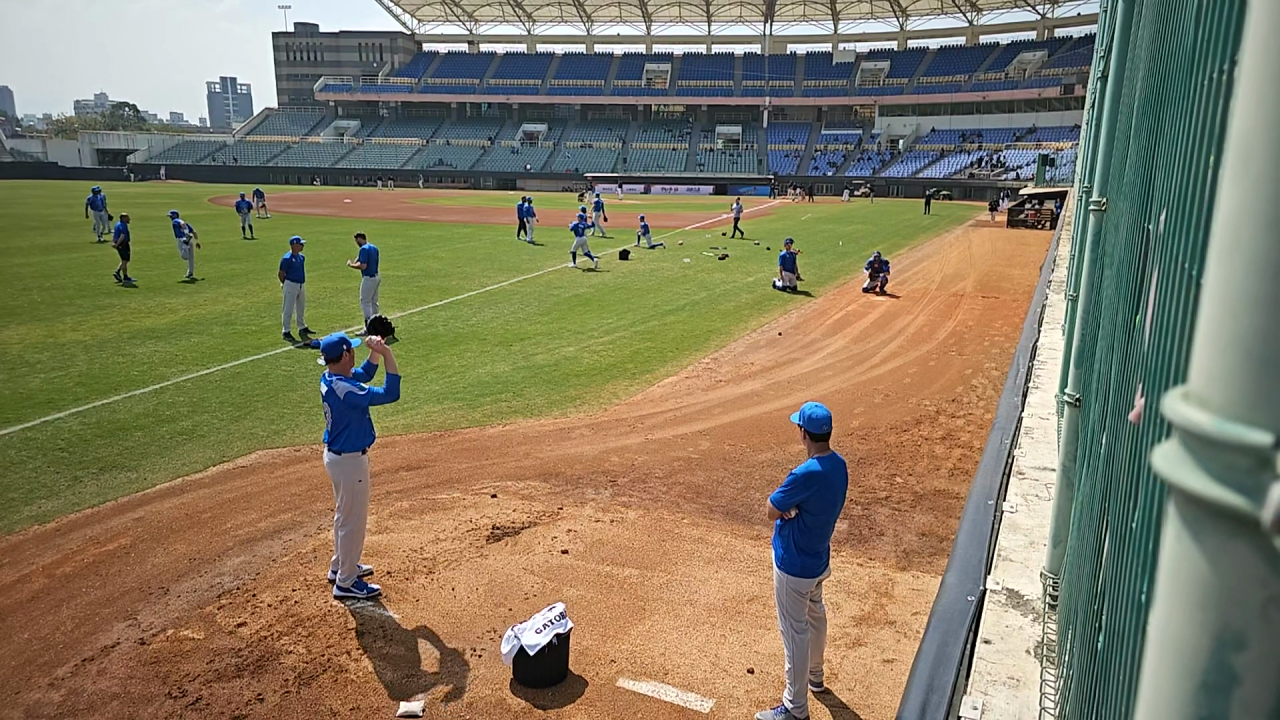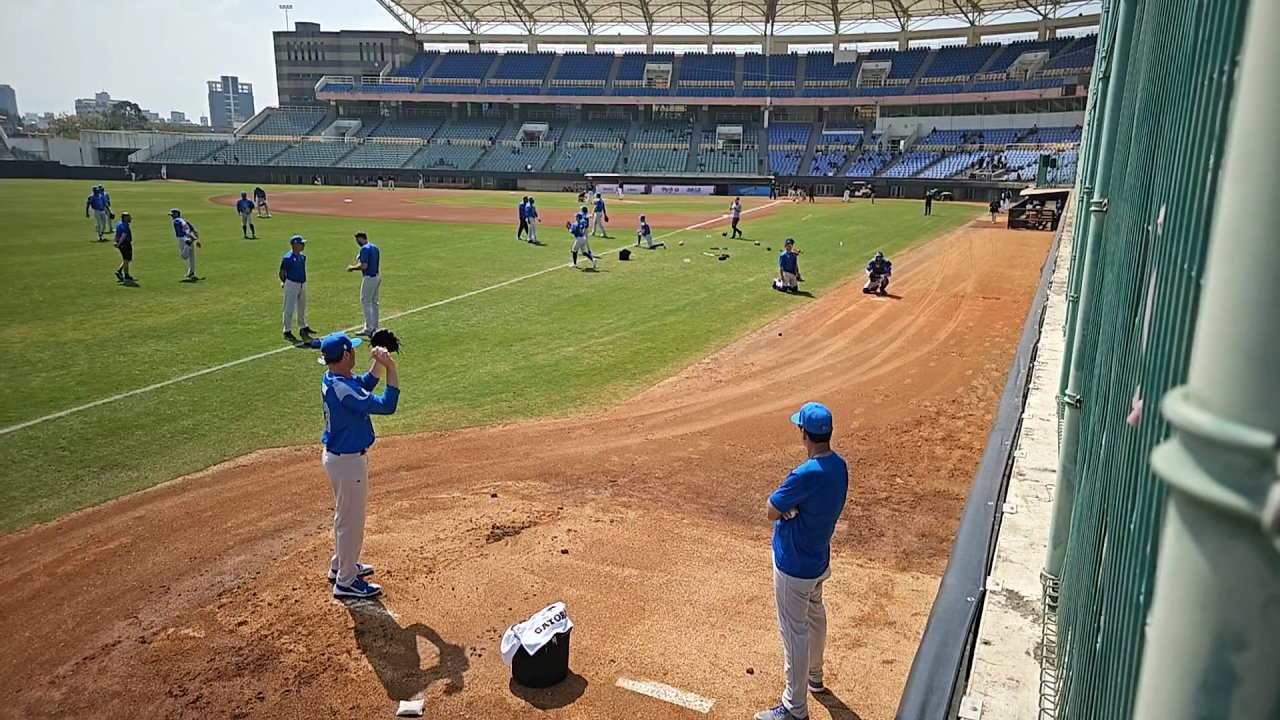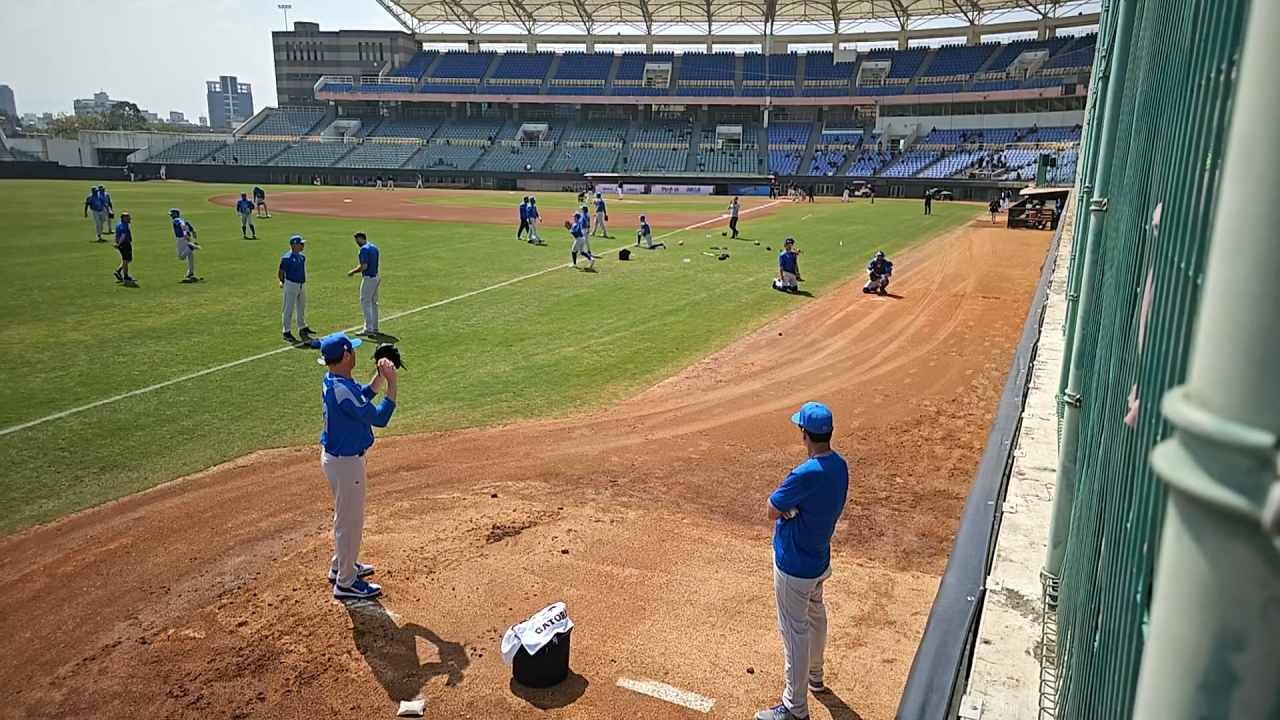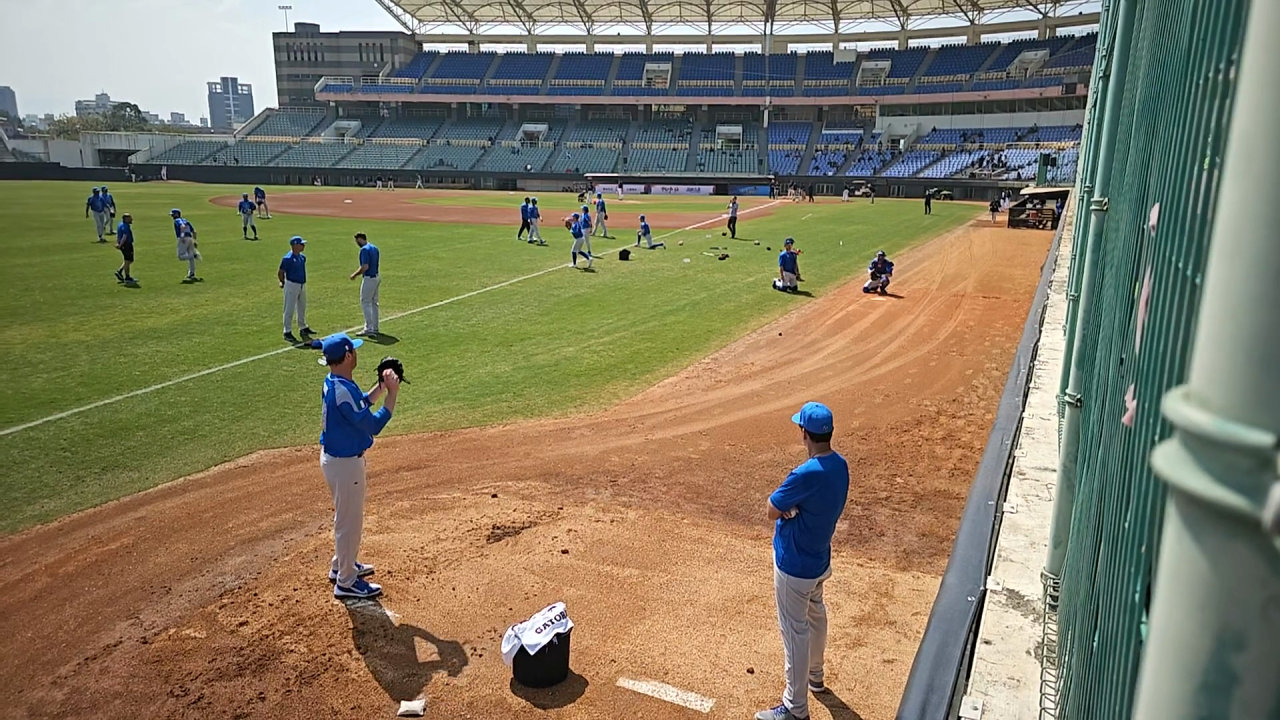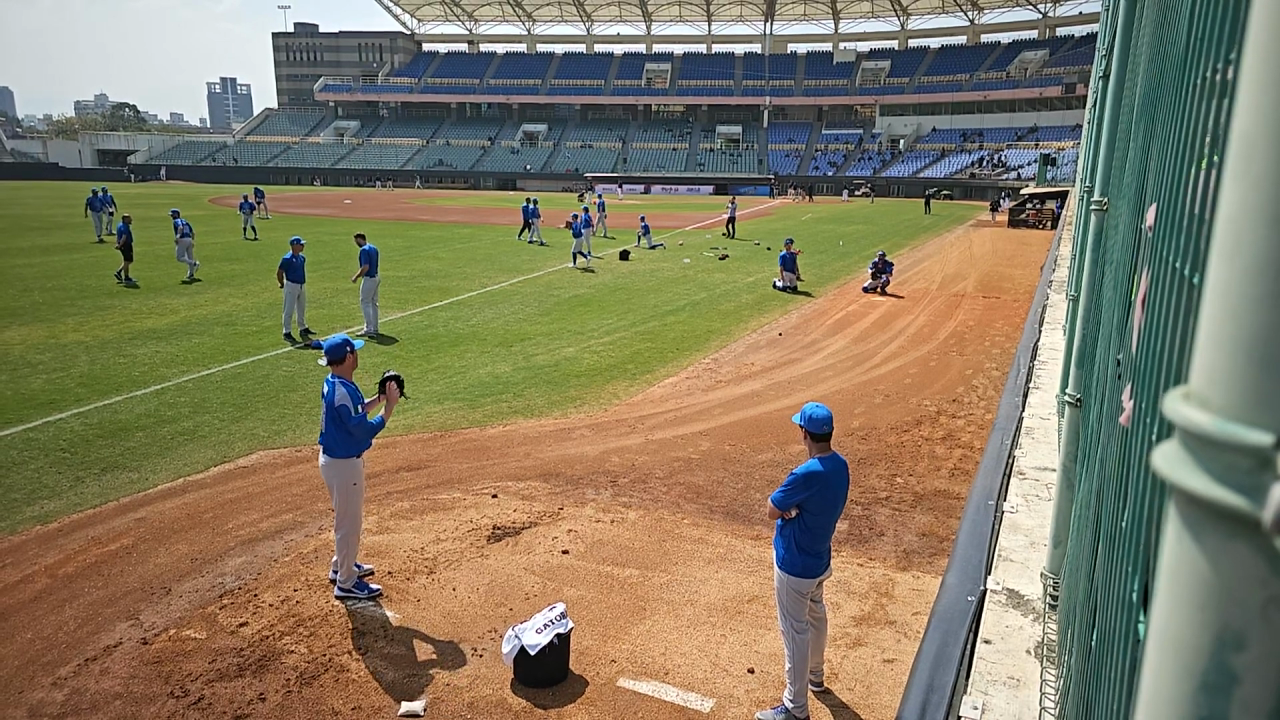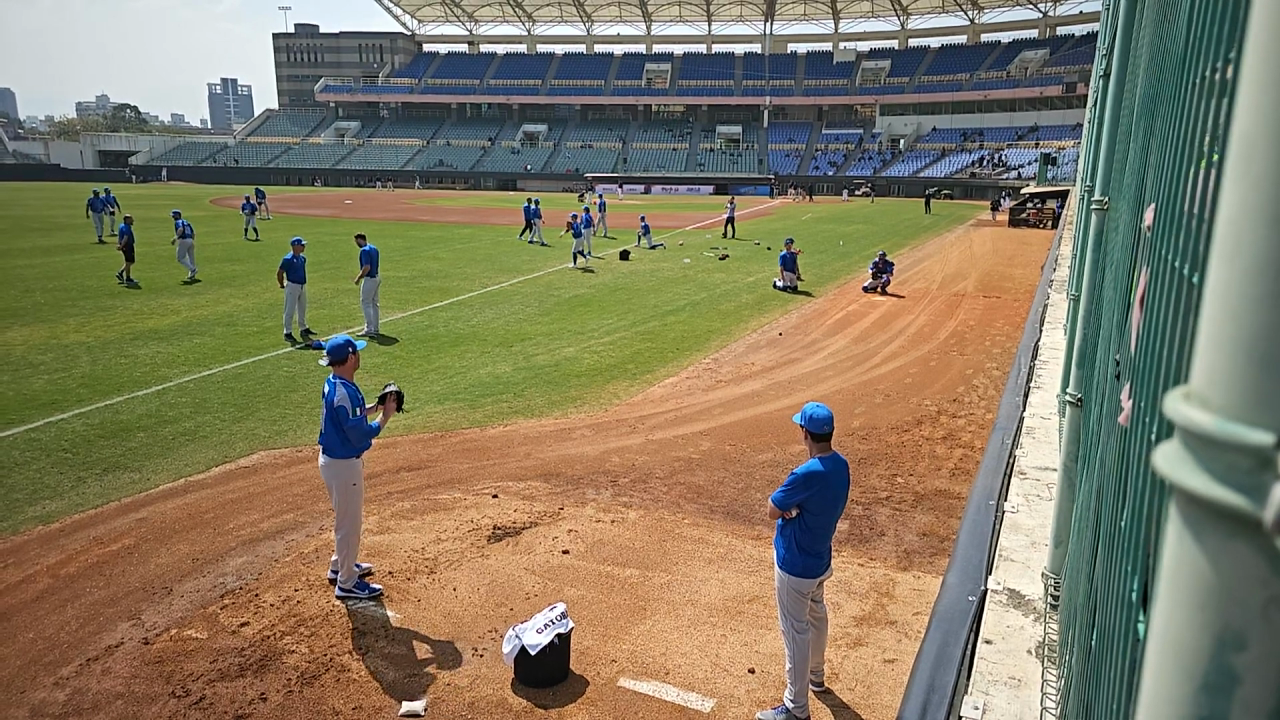
dt=0.5s
person 1, frame 1
left shoulder: (806, 474)
right shoulder: (839, 465)
left elbow: (772, 511)
right wrist: (792, 506)
left hip: (794, 565)
right hip: (818, 559)
left knee: (795, 632)
right knee: (815, 616)
right ankle: (815, 676)
person 1, frame 2
left shoulder: (806, 475)
right shoulder: (839, 466)
left elbow: (772, 511)
left wrist: (785, 505)
right wrist: (791, 506)
left hip: (794, 565)
right hip: (818, 559)
left knee: (795, 632)
right knee: (815, 617)
right ankle: (814, 675)
person 1, frame 3
left shoulder: (807, 474)
right shoulder: (840, 465)
left elbow: (772, 511)
left wrist: (786, 505)
right wrist: (793, 505)
left hip: (795, 565)
right hip: (818, 559)
left knee: (795, 631)
right knee: (815, 616)
right ankle: (815, 675)
person 1, frame 4
left shoulder: (806, 474)
right shoulder: (840, 465)
left elbow: (772, 510)
left wrist: (787, 504)
right wrist: (793, 505)
left hip: (795, 565)
right hip: (819, 559)
left knee: (795, 631)
right knee: (815, 616)
right ankle: (815, 675)
person 1, frame 5
left shoulder: (807, 474)
right shoulder: (841, 466)
left elbow: (772, 511)
left wrist: (786, 504)
right wrist: (793, 506)
left hip: (795, 565)
right hip: (819, 559)
left knee: (795, 632)
right knee: (816, 616)
right ankle: (815, 675)
person 1, frame 6
left shoulder: (807, 474)
right shoulder: (841, 466)
left elbow: (773, 511)
right wrist: (793, 506)
left hip: (796, 565)
right hip: (820, 559)
left knee: (796, 632)
right knee: (816, 616)
right ankle: (816, 675)
person 2, frame 1
left shoulder: (330, 378)
right shoulder: (343, 389)
left elbow: (364, 374)
right elbow: (391, 394)
left wrist: (375, 352)
right wrist: (387, 354)
left hip: (337, 454)
right hip: (349, 460)
left knee: (345, 515)
right knee: (353, 520)
left ankle: (341, 566)
right ankle: (346, 582)
person 2, frame 2
left shoulder: (333, 379)
right shoulder: (342, 389)
left elbow: (364, 385)
right elbow: (387, 406)
left wrist: (379, 363)
right wrist: (391, 368)
left hip: (338, 455)
right hip: (348, 461)
left knee: (346, 514)
right knee: (351, 519)
left ankle: (341, 565)
right ankle: (345, 582)
person 2, frame 3
left shoulder: (334, 380)
right shoulder: (342, 390)
left elbow: (363, 396)
right elbow: (380, 418)
left wrist: (380, 375)
right wrist: (392, 382)
left hip: (337, 456)
right hip: (346, 462)
left knee: (346, 516)
right knee: (350, 520)
left ankle: (341, 565)
right ankle: (346, 582)
person 2, frame 4
left shoulder: (335, 382)
right shoulder: (343, 390)
left elbow: (360, 405)
right elbow: (373, 425)
left wrist: (382, 385)
right wrist: (392, 394)
left hip: (336, 456)
right hip: (345, 462)
left knee: (347, 516)
right knee: (350, 520)
left ankle: (342, 565)
right ankle: (346, 582)
person 2, frame 5
left shoulder: (333, 383)
right shoulder: (343, 392)
left elbow: (355, 412)
right elbow: (365, 431)
left wrist: (380, 398)
right wrist: (390, 406)
left hip: (334, 457)
right hip: (343, 463)
left knee: (346, 518)
right knee: (349, 522)
left ankle: (342, 566)
right ankle: (346, 582)
person 2, frame 6
left shoulder: (334, 383)
right shoulder: (344, 393)
right elbow: (359, 436)
left wrist: (376, 406)
right wrist: (386, 415)
left hip: (333, 458)
right hip: (343, 464)
left knee: (347, 518)
right knee: (349, 522)
left ankle: (341, 565)
right ankle: (347, 583)
